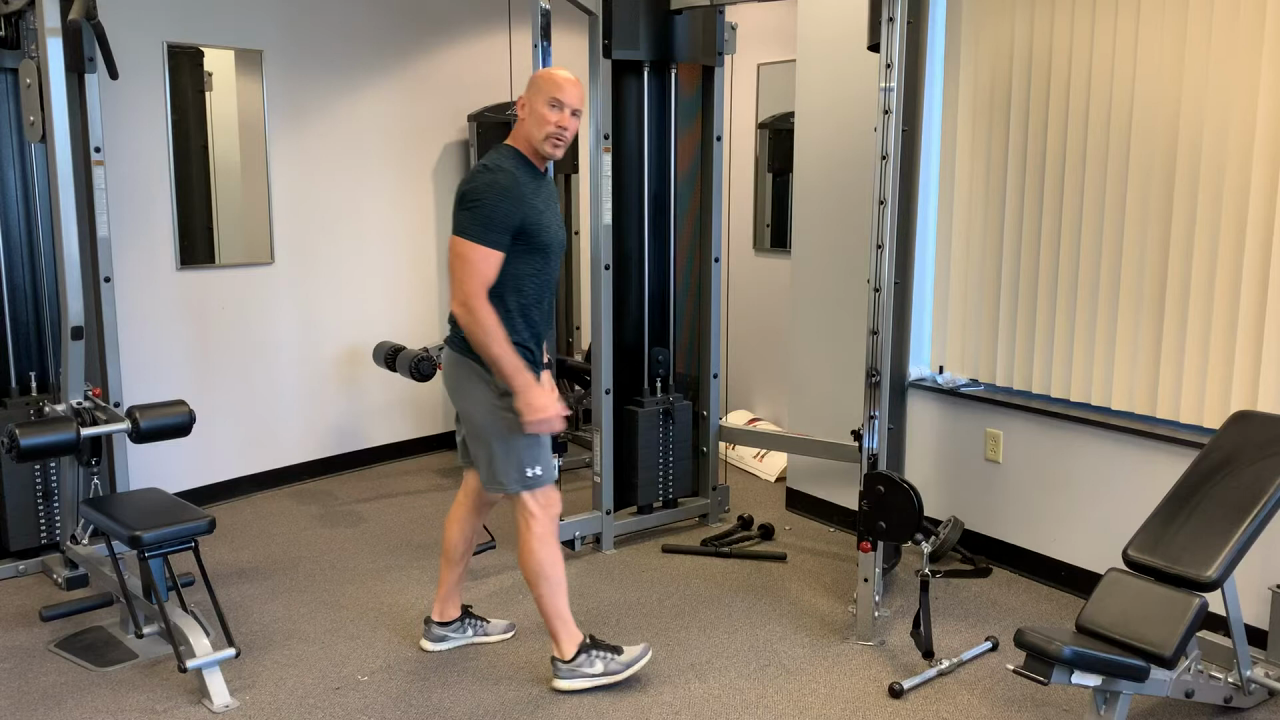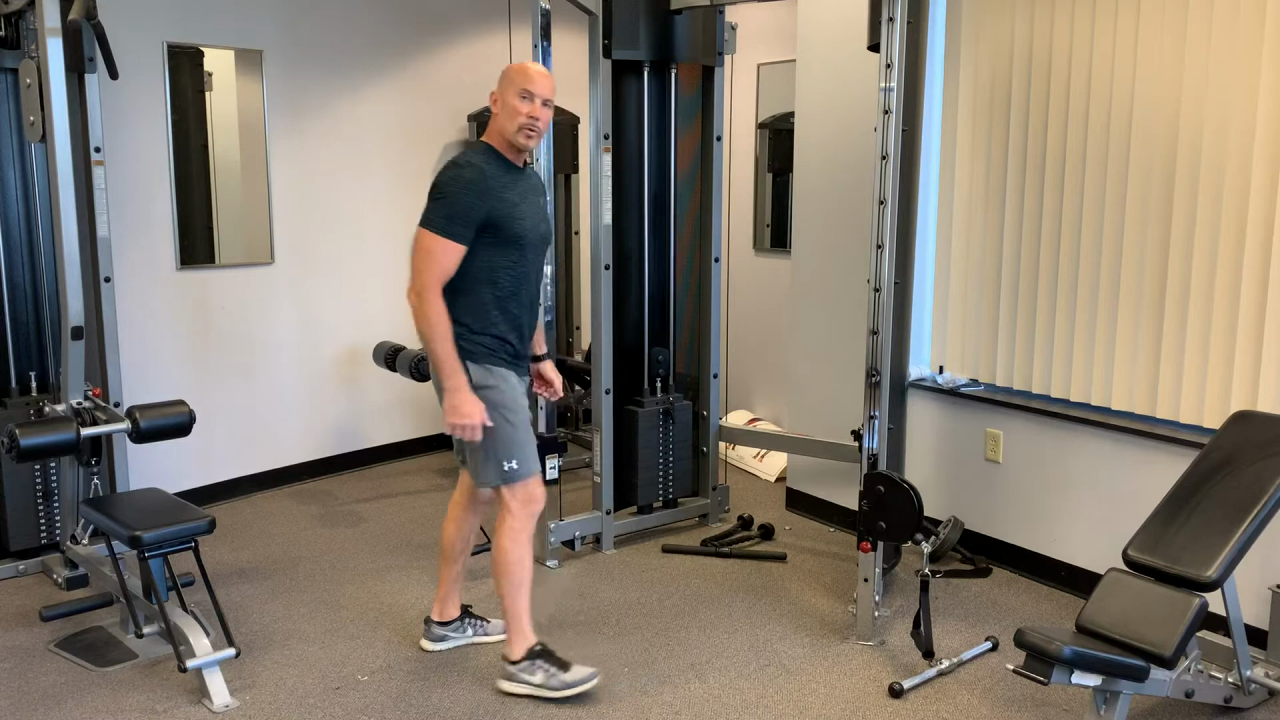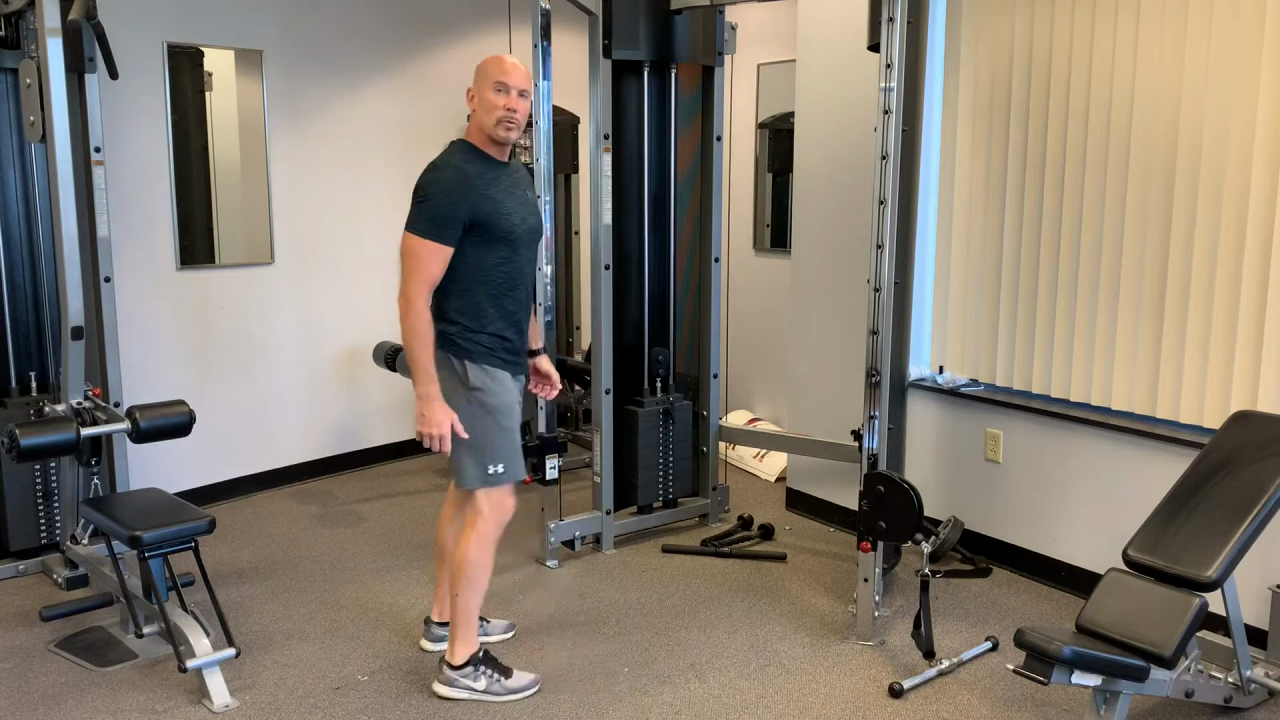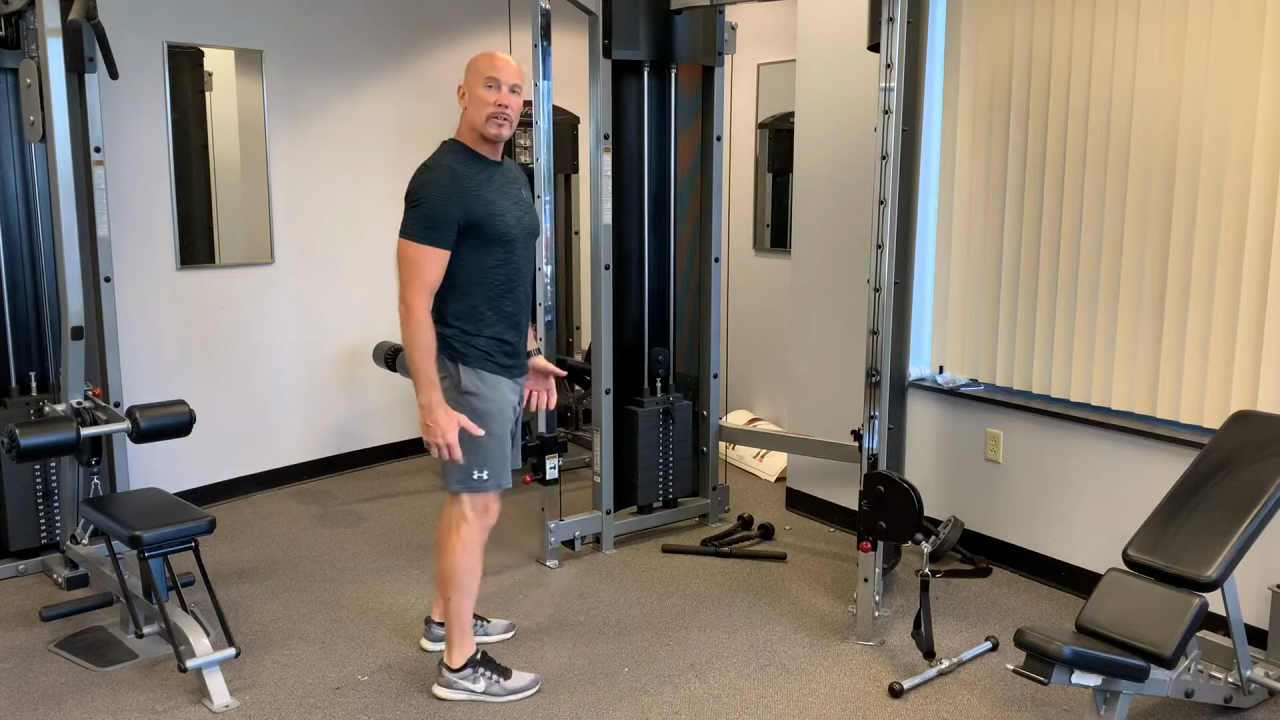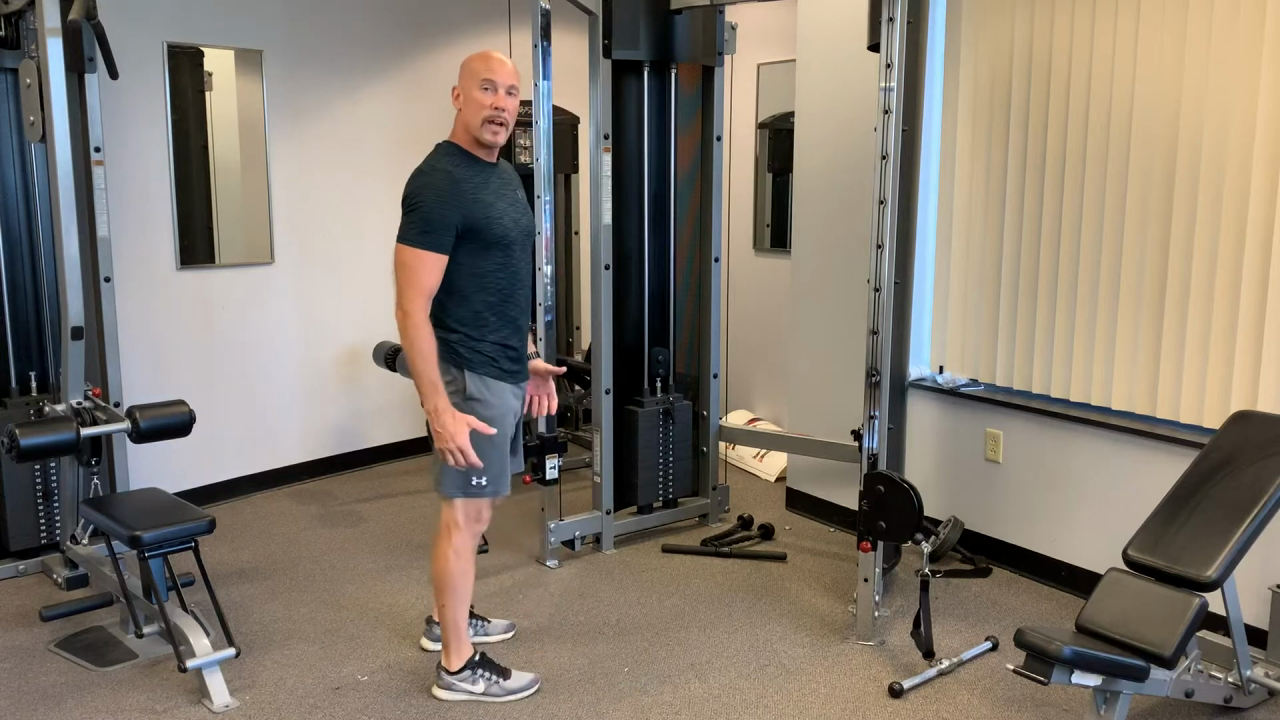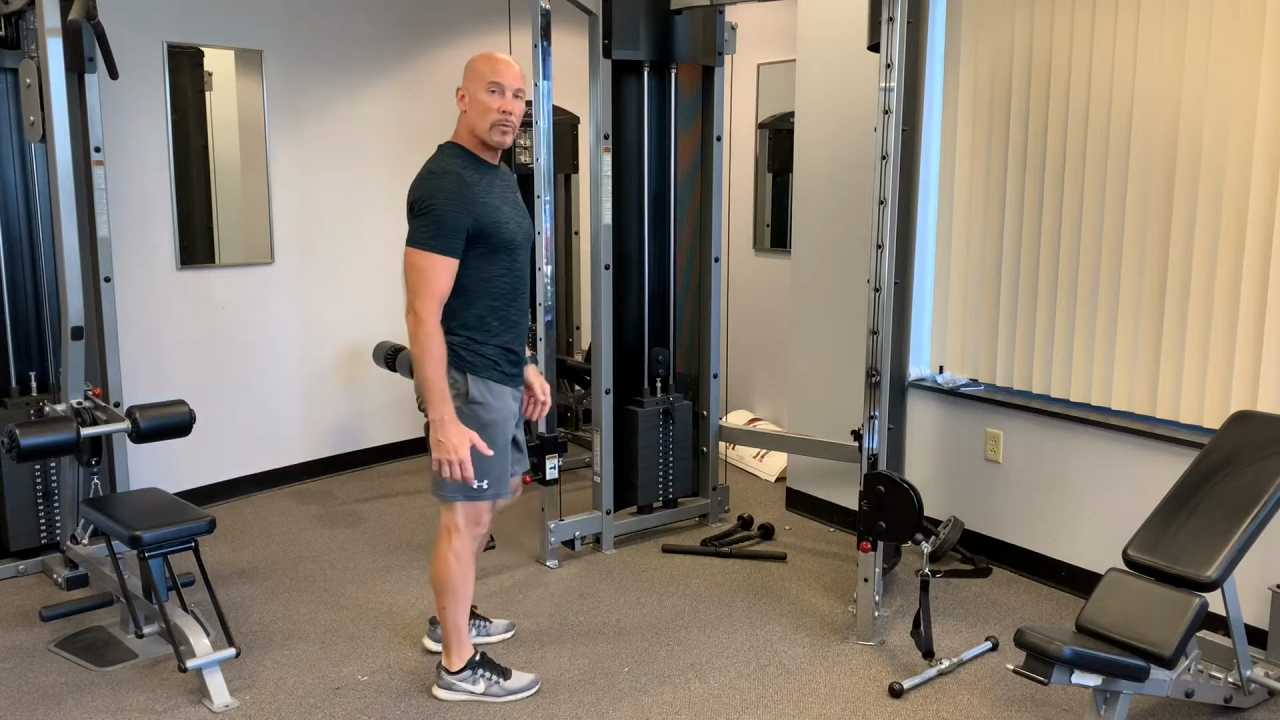
dt=0.2s
person 1, frame 1
left shoulder: (539, 184)
right shoulder: (495, 183)
right elbow: (470, 299)
left wrist: (539, 368)
right wrist: (524, 384)
left hip: (510, 366)
right hip: (492, 371)
left knee: (482, 487)
right knee: (539, 505)
left ankle: (445, 618)
right ankle: (573, 653)
person 1, frame 2
left shoulder: (528, 182)
right shoulder: (467, 180)
right elbow: (425, 290)
left wrist: (538, 355)
right wrist: (456, 388)
left hip: (505, 361)
right hip: (476, 366)
left knee: (478, 487)
right knee: (525, 498)
left ankle: (445, 617)
right ankle: (522, 653)
person 1, frame 3
left shoulder: (516, 177)
right shoulder: (450, 178)
right elbow: (415, 297)
left wrist: (534, 350)
right wrist: (427, 396)
left hip: (502, 363)
right hip: (471, 366)
left knee: (468, 492)
right knee: (493, 503)
left ankle: (443, 618)
right ankle: (462, 662)
person 1, frame 4
left shoulder: (512, 177)
right shoulder: (442, 180)
right elbow: (415, 303)
left wrist: (531, 354)
right wrist: (432, 404)
left hip: (502, 367)
right hip: (468, 372)
left knee: (470, 501)
right knee: (476, 510)
left ankle: (444, 618)
right ankle: (460, 665)
person 1, frame 5
left shoulder: (505, 177)
right shoulder: (439, 184)
right elbow: (413, 309)
left wrist: (529, 357)
right wrist: (439, 408)
left hip: (502, 372)
right hip: (468, 376)
left knee: (482, 499)
right knee: (467, 513)
left ankle: (448, 618)
right ankle: (458, 666)
person 1, frame 6
left shoulder: (499, 177)
right shoulder: (446, 185)
right elbow: (423, 315)
left wrist: (527, 364)
right wrist: (443, 418)
left hip: (498, 374)
right hip: (468, 378)
left knee: (502, 490)
right knee: (467, 515)
left ankle: (450, 619)
right ankle: (460, 666)
